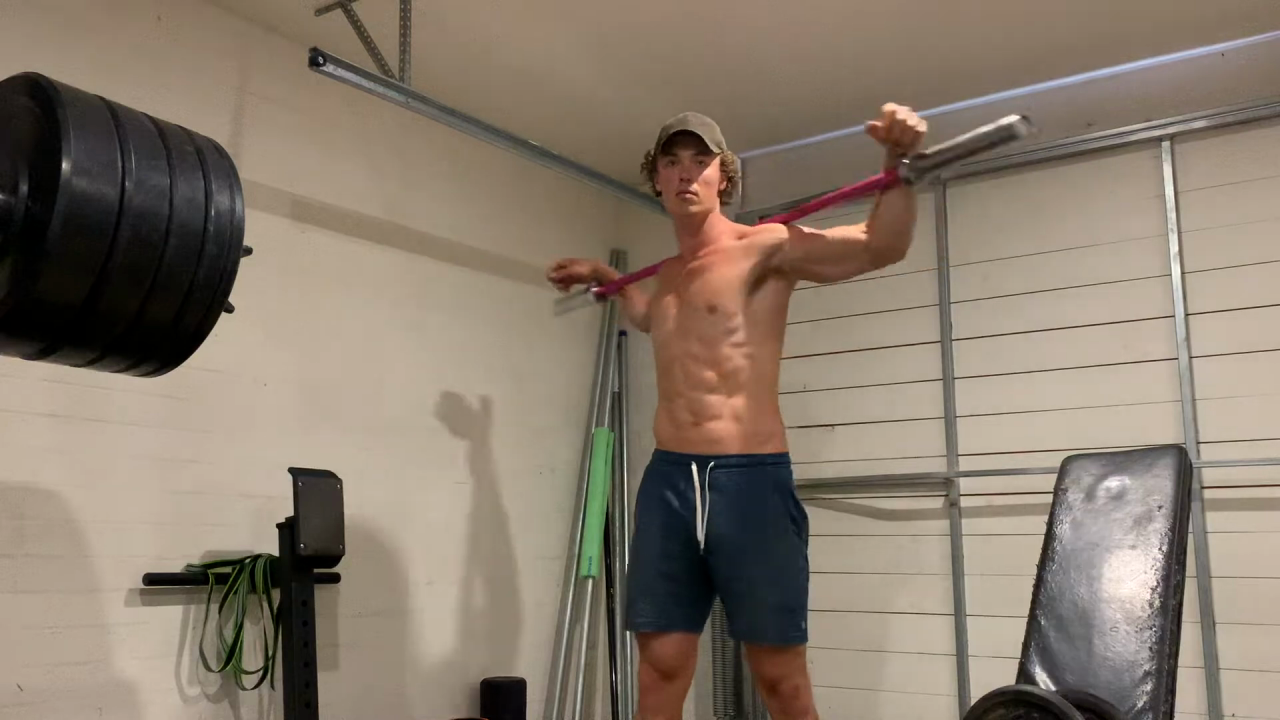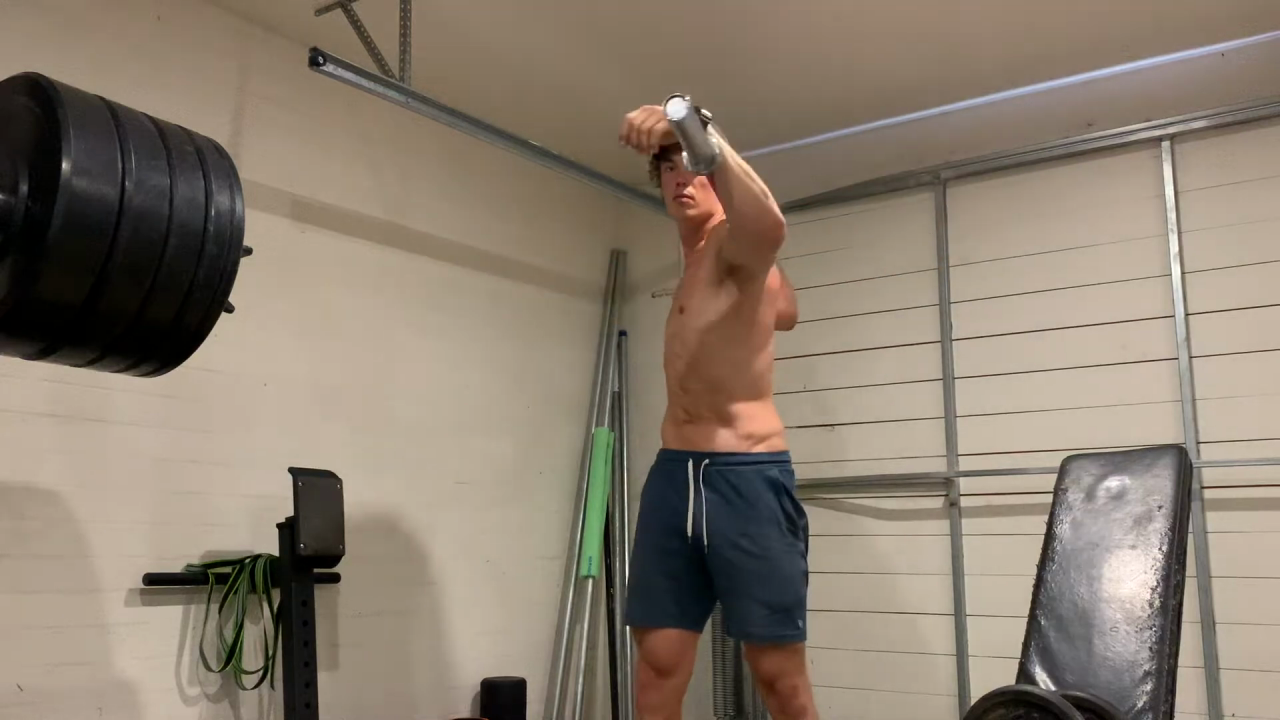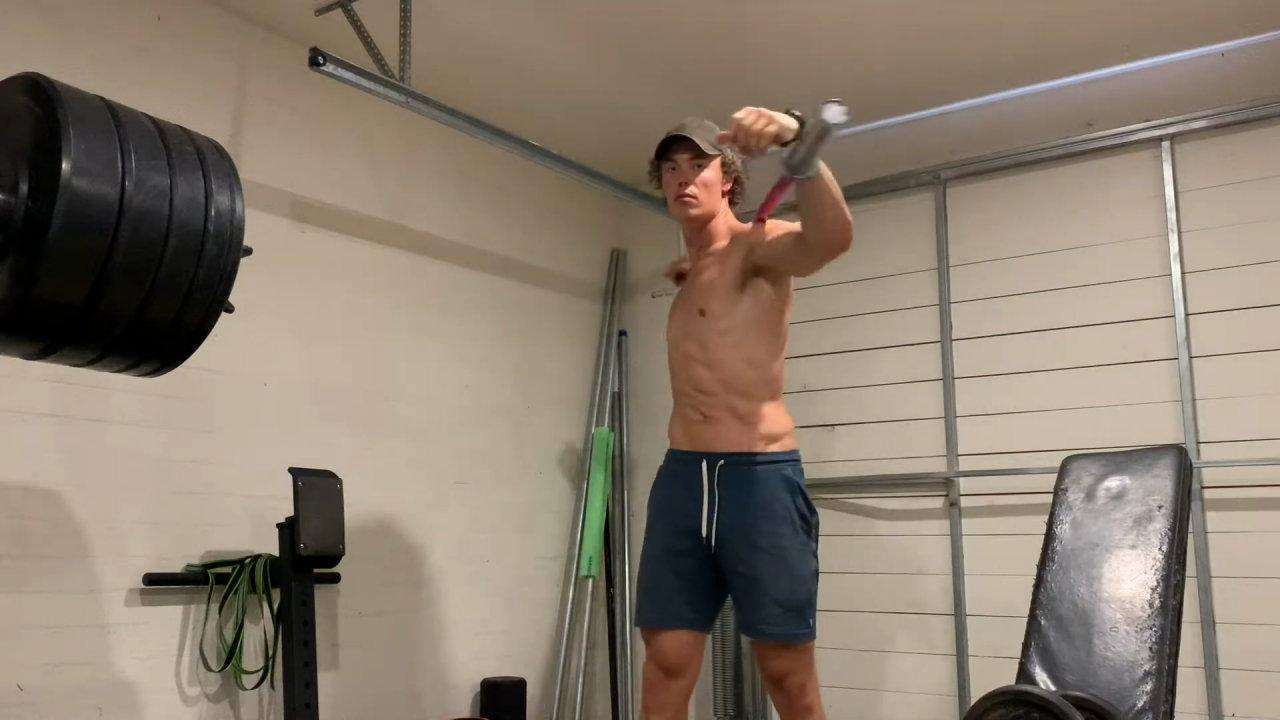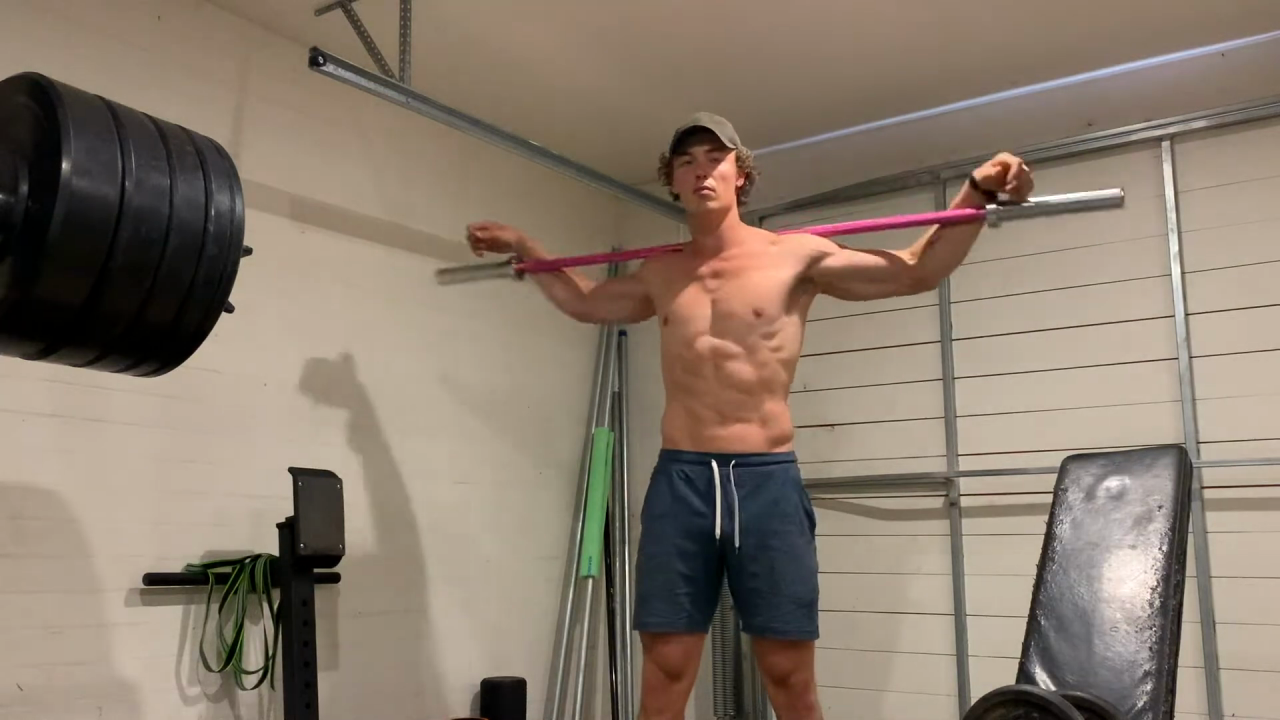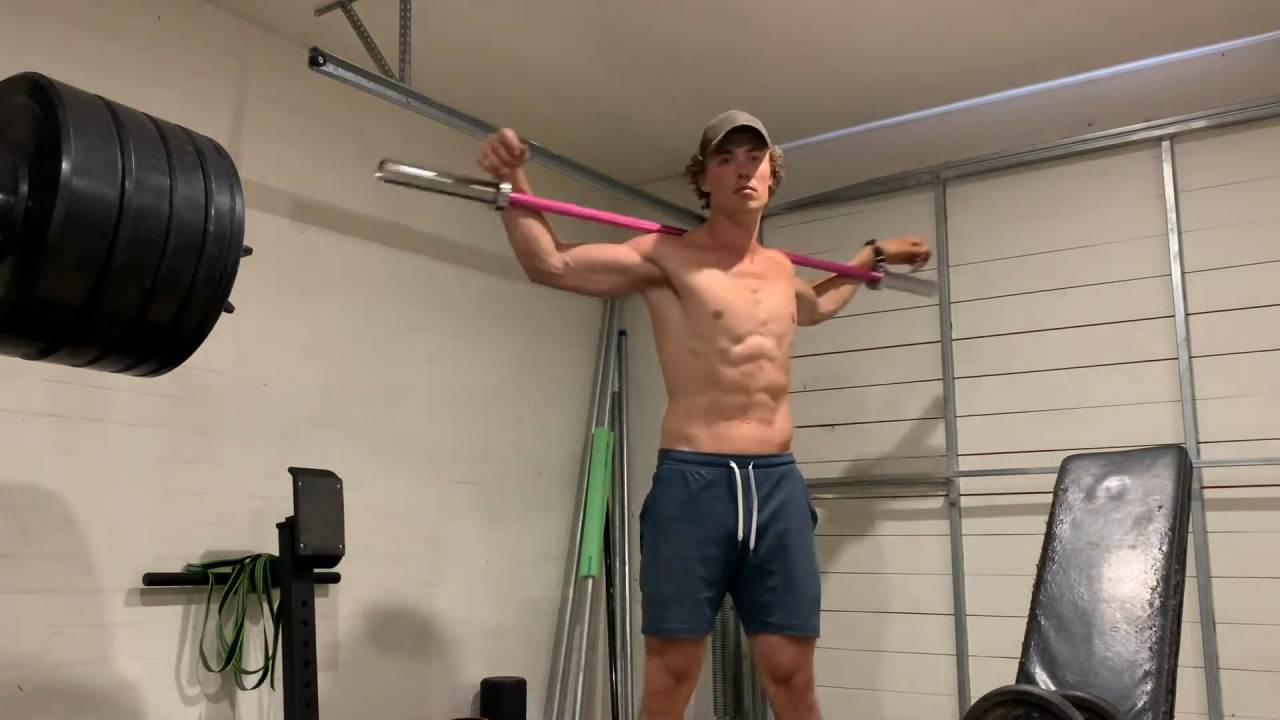
dt=0.4s
person 1, frame 1
left shoulder: (765, 248)
right shoulder: (667, 275)
left elbow: (881, 246)
left wrist: (901, 158)
right wrist: (610, 281)
left hip: (753, 482)
right hip: (668, 481)
right knee: (660, 668)
person 1, frame 2
left shoulder: (735, 242)
right shoulder: (705, 266)
left elbow: (768, 225)
right elbow: (784, 308)
left wrist: (705, 138)
left hip: (749, 478)
right hip: (673, 477)
right knee: (658, 666)
person 1, frame 3
left shoulder: (756, 246)
right shoulder: (702, 276)
left elbow: (832, 232)
left wrist: (793, 139)
left hip: (760, 479)
right hip: (681, 479)
right knee: (667, 667)
person 1, frame 4
left shoulder: (796, 256)
right shoulder: (661, 272)
left elbow: (919, 272)
right elbow: (587, 304)
left wrist: (976, 191)
right wrist: (527, 251)
left hip: (768, 481)
right hip: (680, 482)
right knee: (665, 669)
person 1, frame 5
left shoulder: (780, 269)
right shoulder: (667, 256)
right elbow: (551, 265)
left wrist: (873, 257)
right wrist: (510, 179)
left hip: (778, 484)
right hip: (691, 482)
